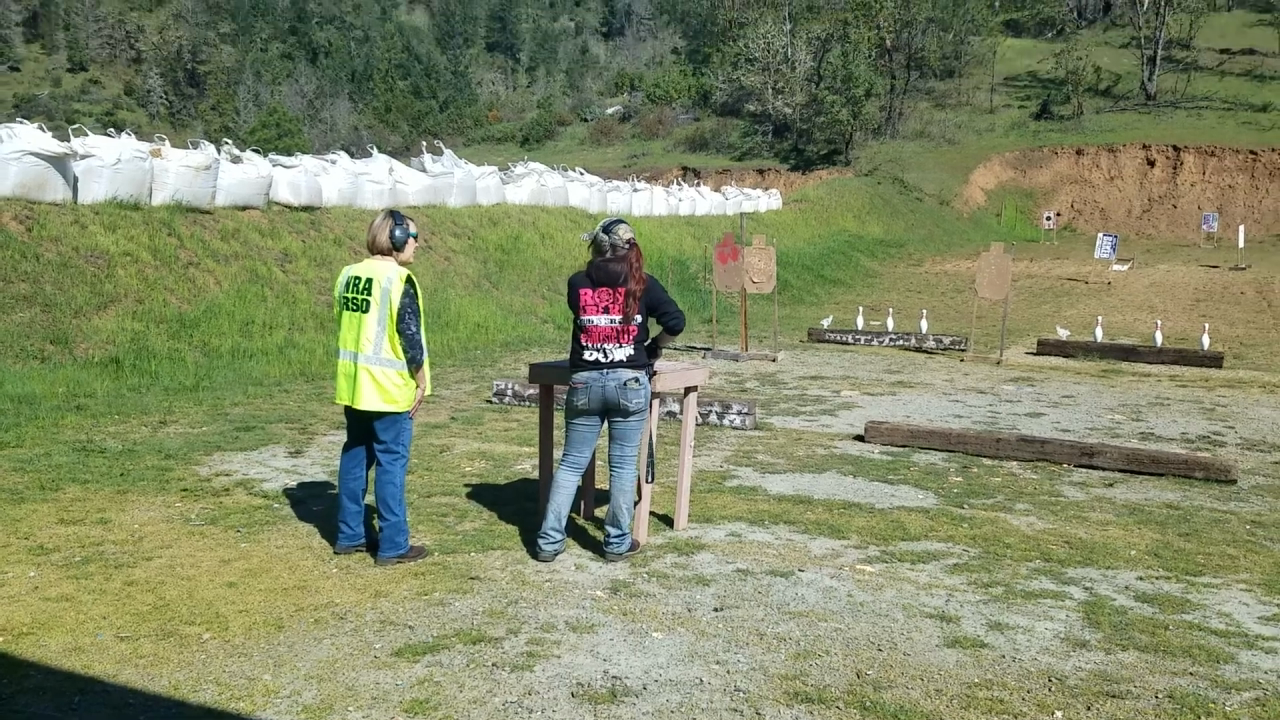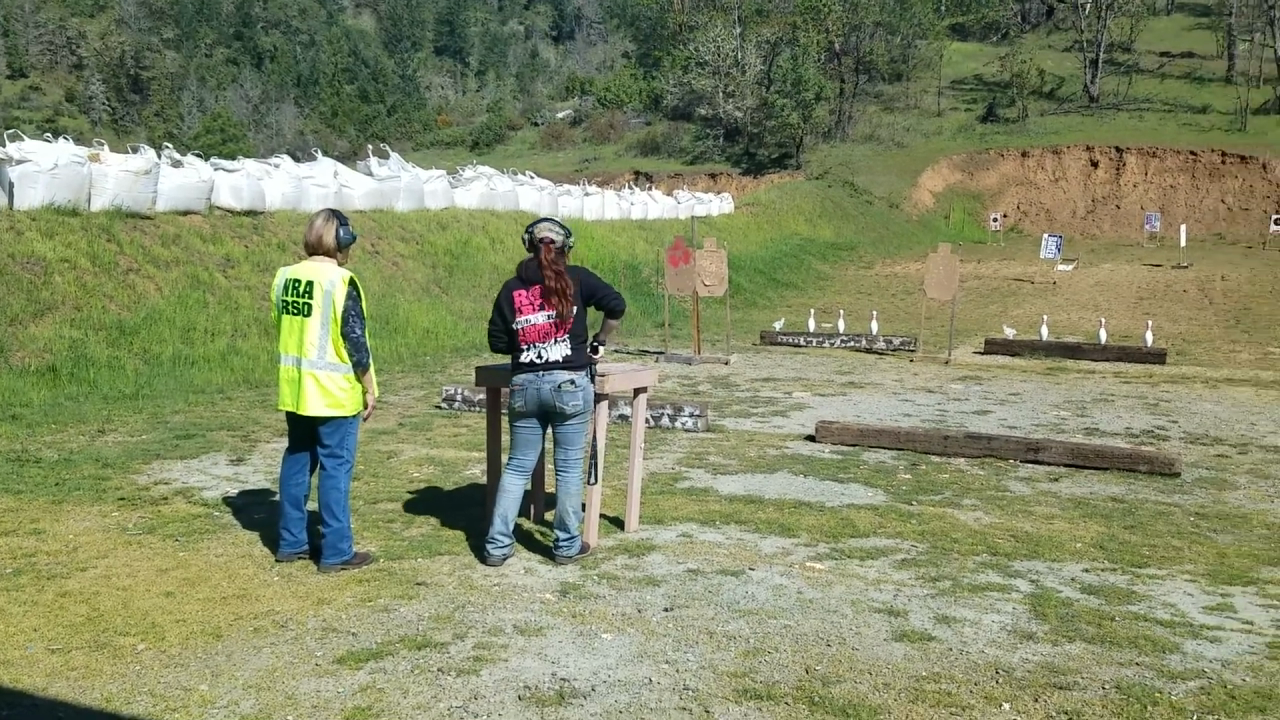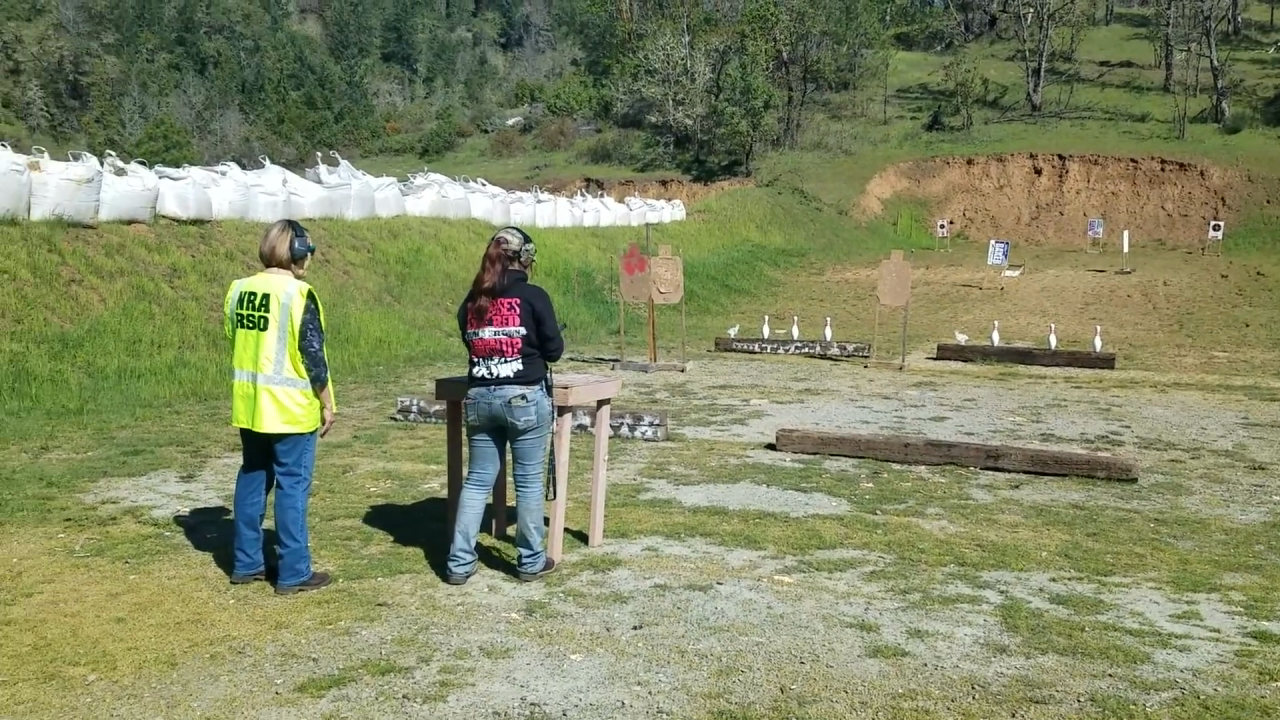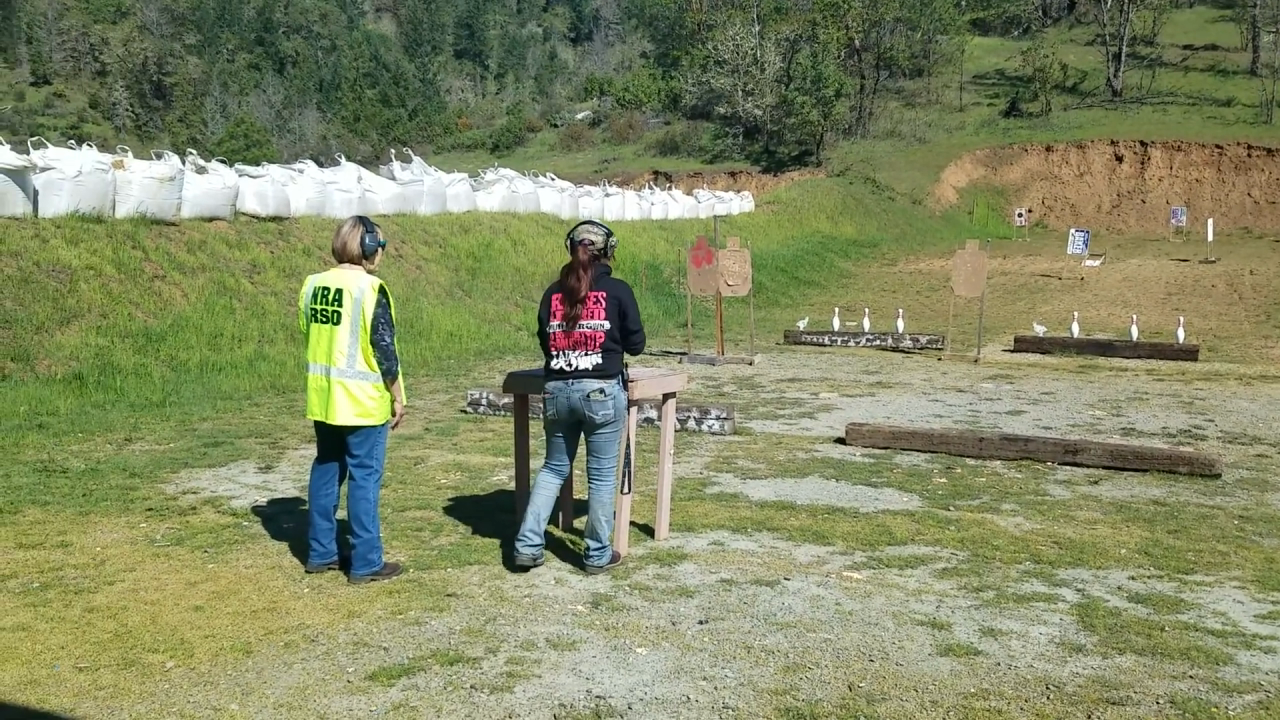
dt=1s
person 1, frame 1
left shoulder: (348, 275)
right shoulder: (399, 279)
left elbow: (344, 326)
right elbow: (410, 337)
right wrist: (421, 382)
left hip: (354, 384)
right hip: (389, 388)
left knee: (355, 456)
right knee: (391, 462)
left ankle: (349, 535)
right ankle: (393, 545)
person 1, frame 2
left shoulder: (284, 277)
right shoulder: (341, 281)
left elbow: (282, 329)
right elbow: (355, 341)
right wrist: (369, 388)
left hip: (295, 389)
right hip: (334, 392)
left knee: (297, 462)
right knee: (335, 468)
left ankle: (291, 542)
right ankle: (336, 552)
person 1, frame 3
left shoulder: (239, 290)
right shoulder: (298, 294)
left elbow: (235, 343)
right elbow: (313, 356)
right wrist: (327, 404)
left hip: (250, 405)
right hip: (290, 408)
left knee: (252, 480)
right knee: (292, 486)
left ankle: (246, 563)
right ankle: (293, 572)
person 1, frame 4
left shoulder: (312, 285)
right shoulder: (370, 288)
left elbow: (309, 337)
right elbow: (384, 350)
right wrist: (397, 397)
left hip: (323, 398)
right hip: (363, 402)
left knee: (325, 471)
right knee: (364, 478)
left ankle: (320, 553)
right ankle: (366, 563)
person 2, frame 1
left shoulder: (578, 283)
right shoulder: (643, 284)
right elbow: (675, 322)
right wrist: (653, 348)
left hip: (585, 383)
right hip: (629, 382)
left knee: (571, 463)
right knee: (623, 465)
left ankle: (549, 541)
right ankle: (617, 542)
person 2, frame 2
left shoulder: (511, 288)
right shoulder: (576, 278)
left elbow: (497, 342)
right elbow: (616, 304)
right wrist: (599, 341)
left hip: (524, 385)
right hip: (570, 383)
left knee: (517, 466)
right knee: (569, 467)
left ankle: (497, 545)
right ankle: (567, 545)
person 2, frame 3
left shoulder: (472, 300)
right shoulder: (533, 296)
right elbow: (553, 350)
right wrist: (540, 341)
left hip: (480, 398)
right hip: (526, 398)
left knee: (477, 480)
right knee: (529, 481)
left ankle: (459, 563)
right ankle: (531, 561)
person 2, frame 4
left shoulder: (554, 292)
right shoulder: (618, 290)
left elbow: (544, 342)
right elbow: (636, 344)
left hip: (558, 391)
right hip: (603, 392)
left knee: (553, 468)
right knee: (601, 475)
left ankle: (528, 545)
right ankle: (597, 554)
